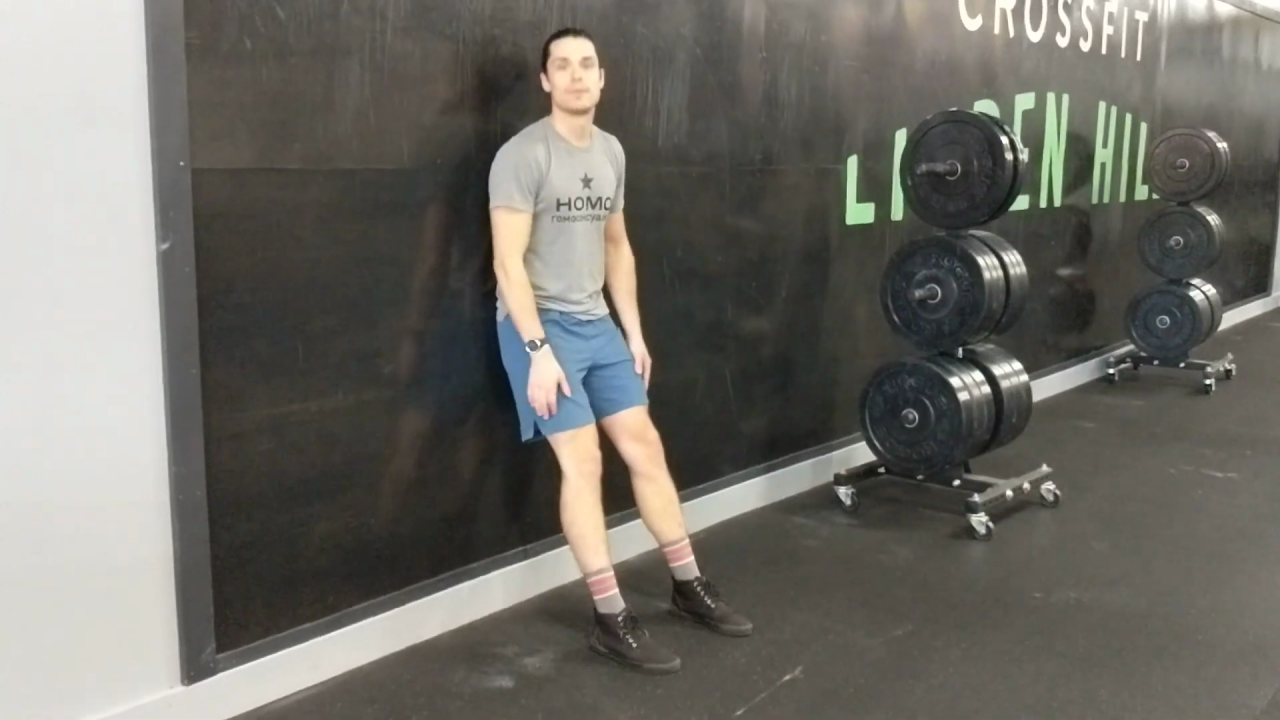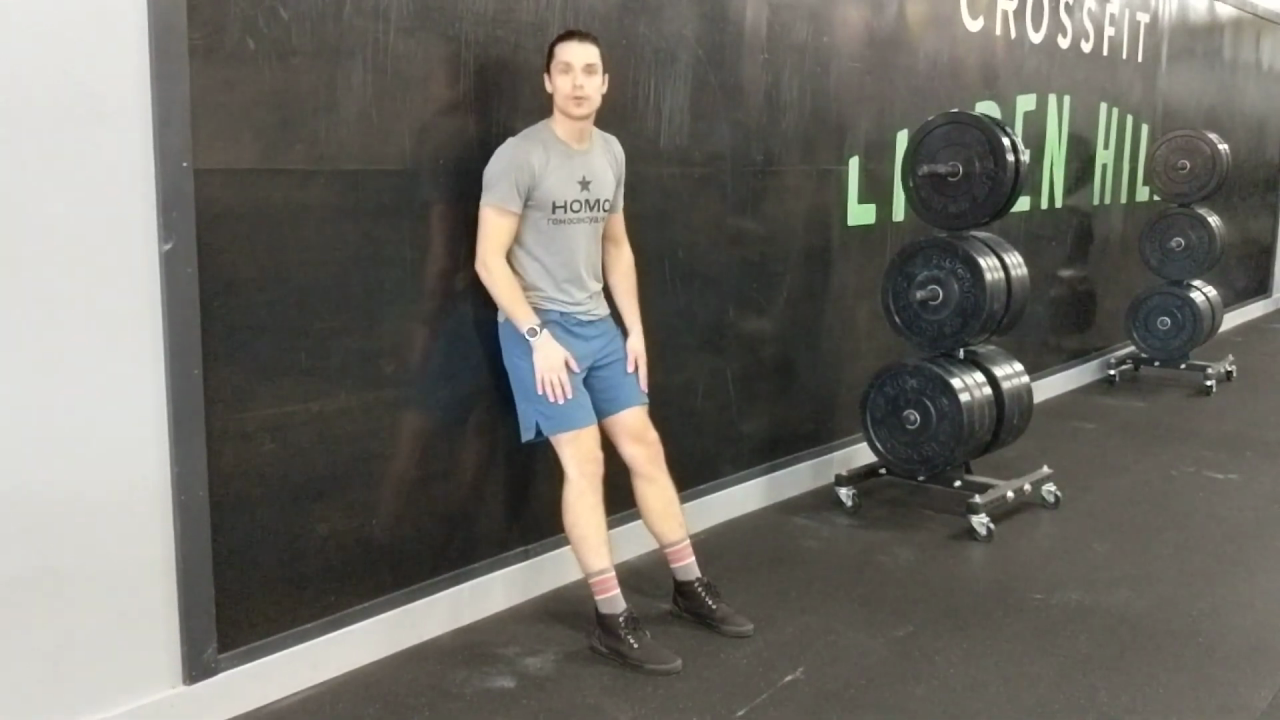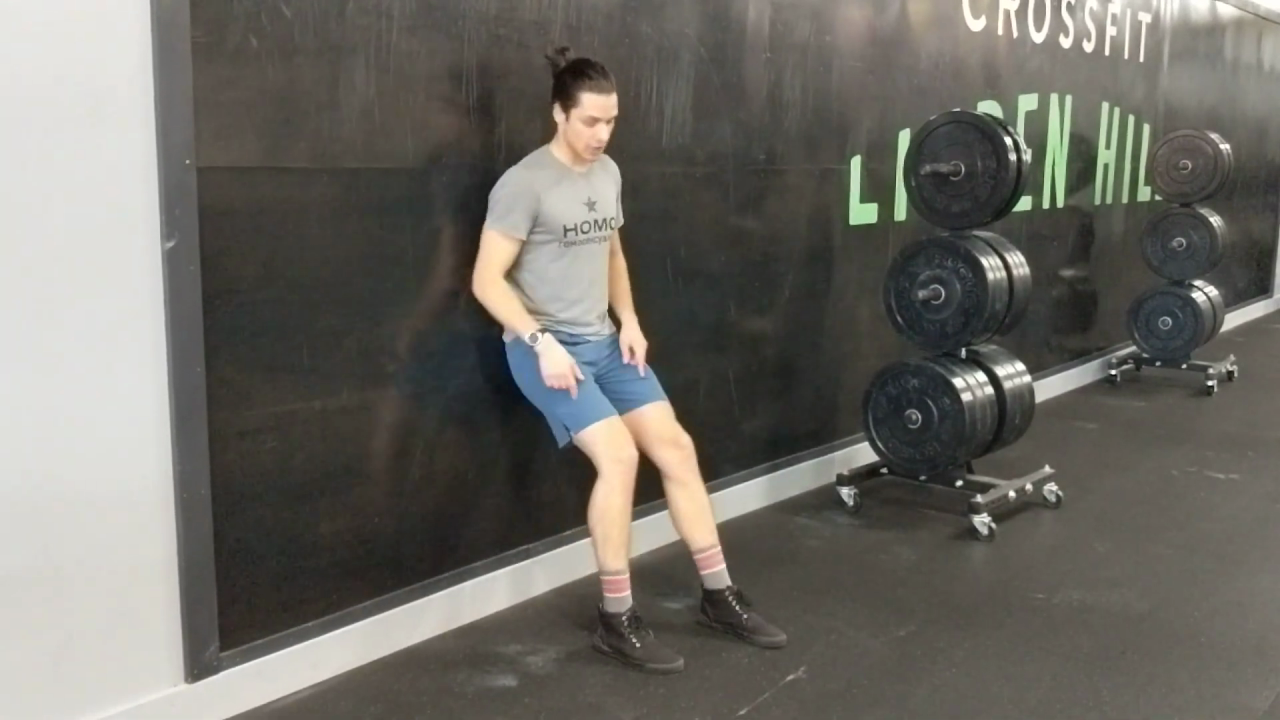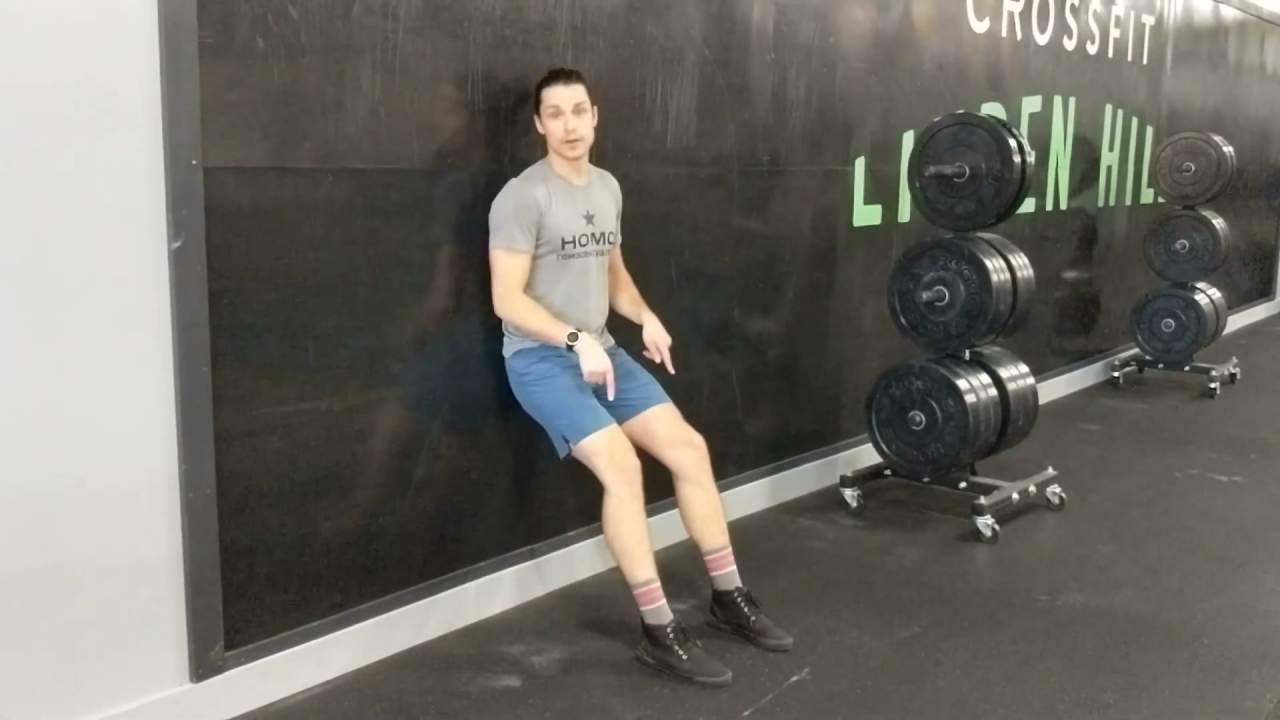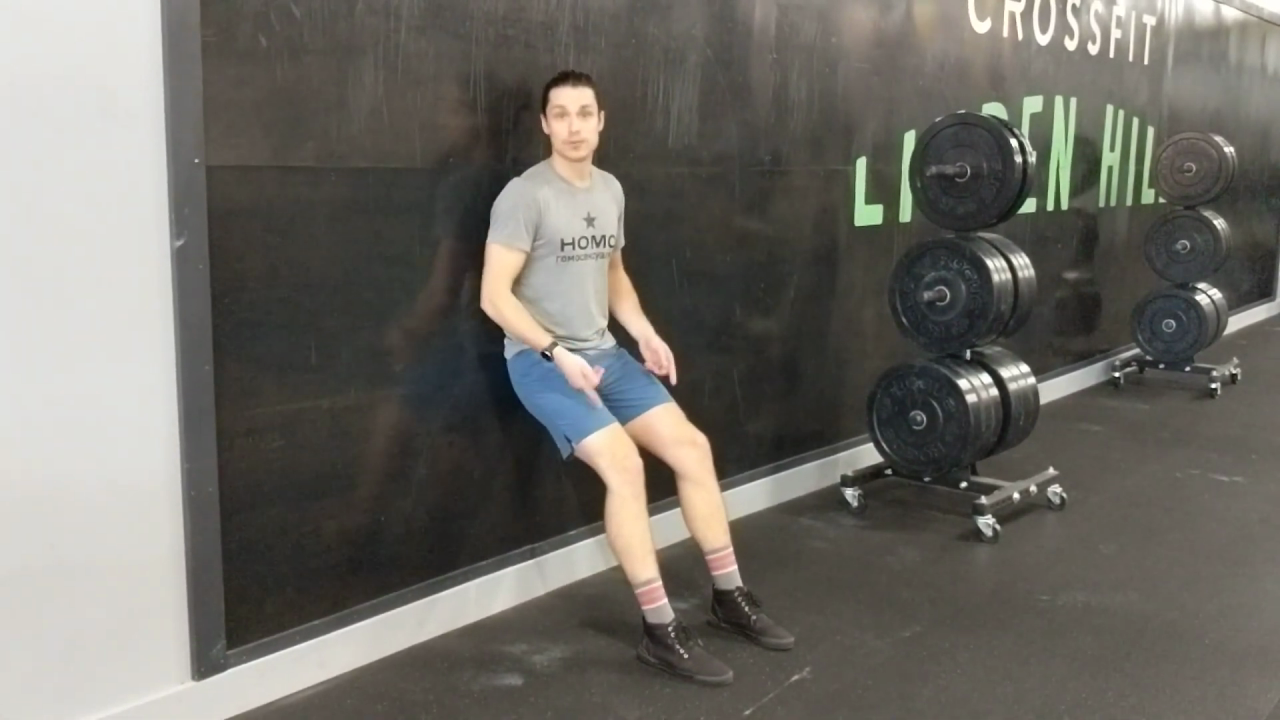
dt=1s
person 1, frame 1
left shoulder: (611, 151)
right shoulder: (523, 155)
right elbow: (509, 263)
left wrist: (635, 333)
right wrist: (539, 351)
left hip: (596, 324)
right hip: (540, 326)
left knee: (645, 446)
right knee: (583, 463)
left ankle: (690, 586)
right ankle: (611, 620)
person 1, frame 2
left shoulder: (611, 153)
right shoulder: (519, 157)
right elbow: (490, 259)
left wrist: (635, 329)
right wrist: (539, 336)
left hip: (598, 325)
right hip: (540, 329)
left knee: (645, 447)
right knee: (585, 463)
left ankle: (690, 587)
right ankle: (612, 621)
person 1, frame 3
left shoulder: (608, 172)
right shoulder: (524, 184)
right elbow: (487, 279)
left wrist: (629, 322)
right wrist: (541, 341)
left hip: (605, 343)
right hip: (549, 350)
left knee: (677, 448)
right knee: (619, 457)
left ankle: (719, 595)
right ankle: (616, 620)
person 1, frame 4
left shoulder: (607, 187)
right shoulder: (523, 196)
right elbow: (508, 299)
left wrist: (645, 317)
right wrist: (575, 341)
left hip: (601, 352)
right hip: (540, 359)
left knee: (688, 448)
right knee: (620, 465)
left ankle: (729, 596)
right ankle: (658, 632)
person 1, frame 5
left shoulder: (611, 190)
right shoulder: (525, 195)
right elbow: (495, 295)
left wrist: (645, 334)
right wrist: (555, 353)
left hip: (605, 353)
right hip: (543, 361)
left knee: (693, 447)
right knee: (624, 464)
left ankle: (730, 596)
right ankle: (660, 631)
